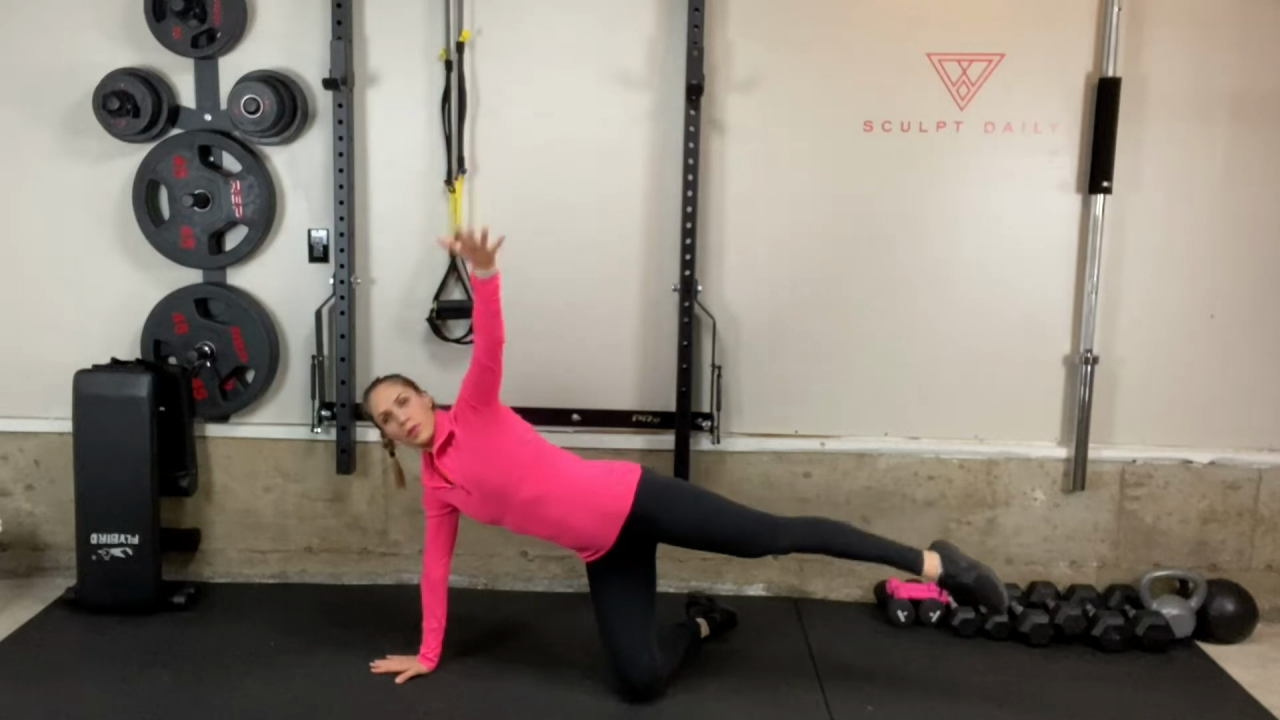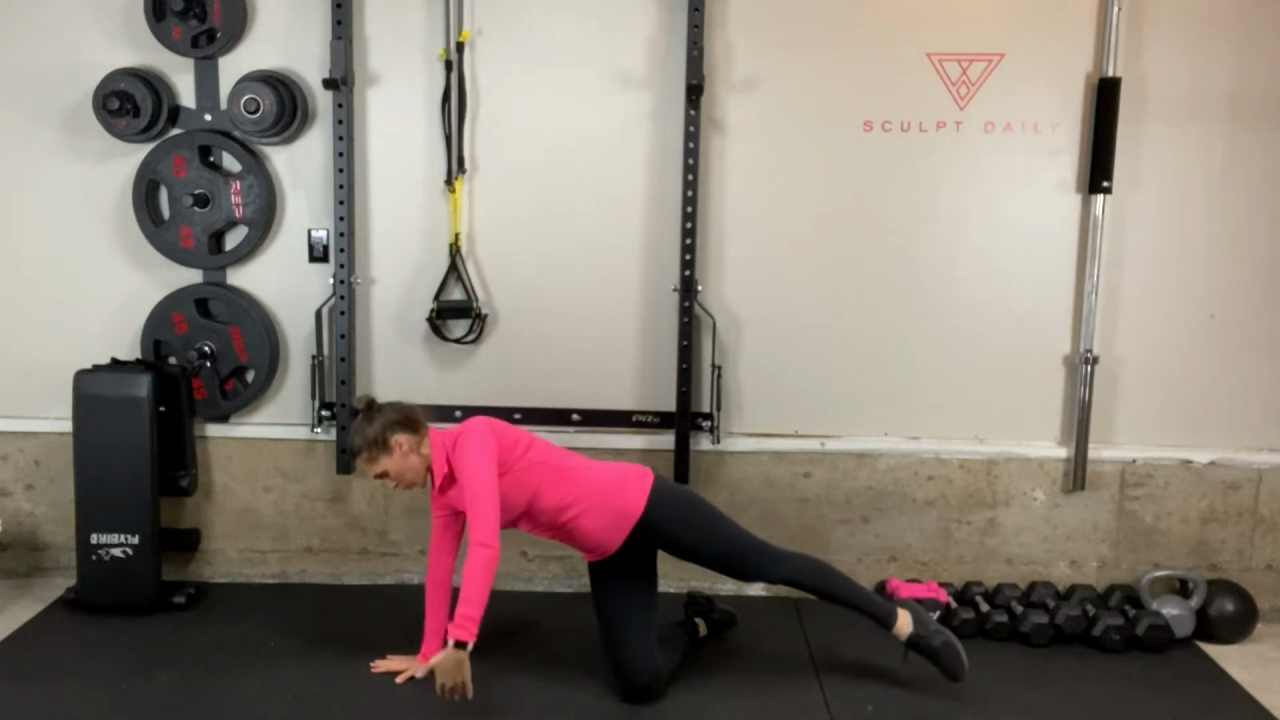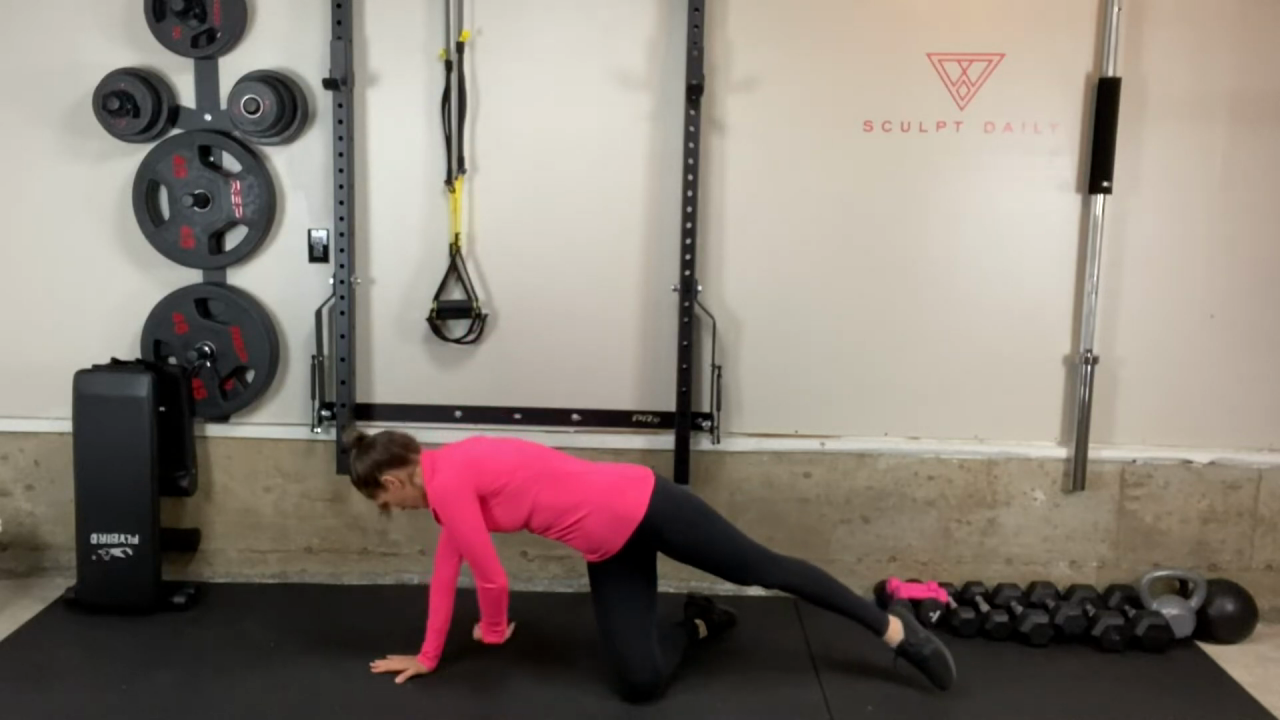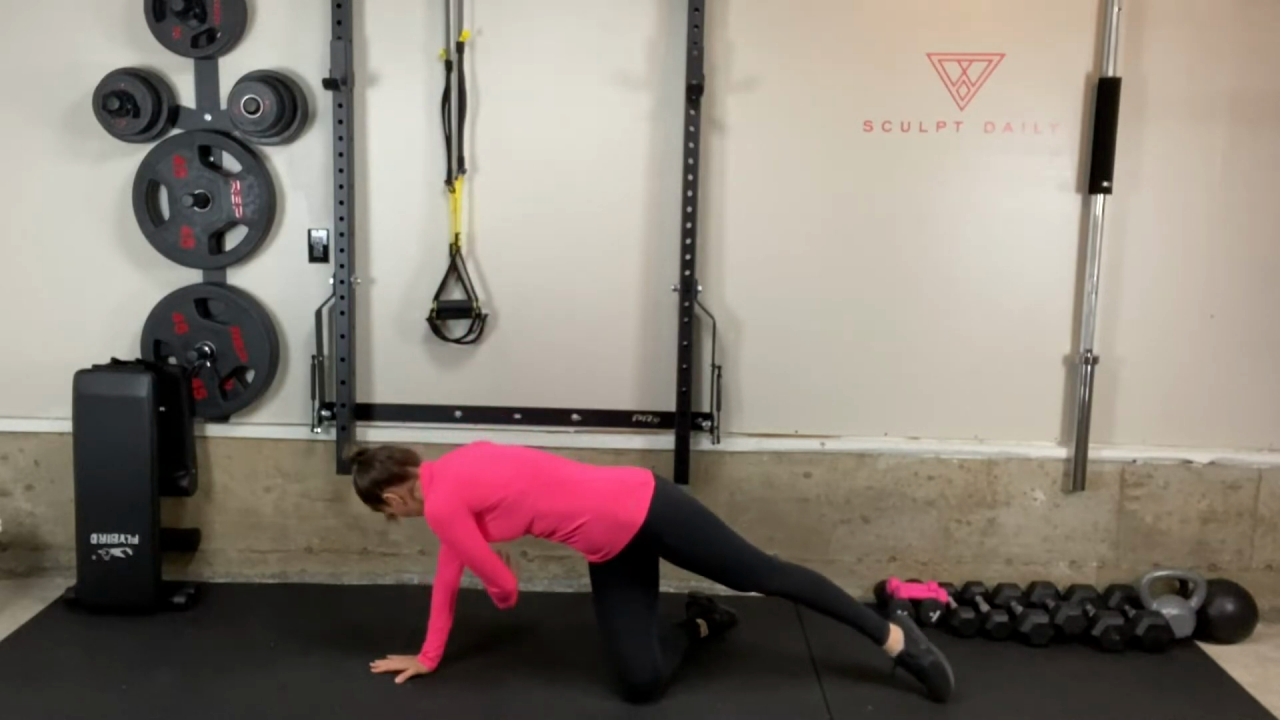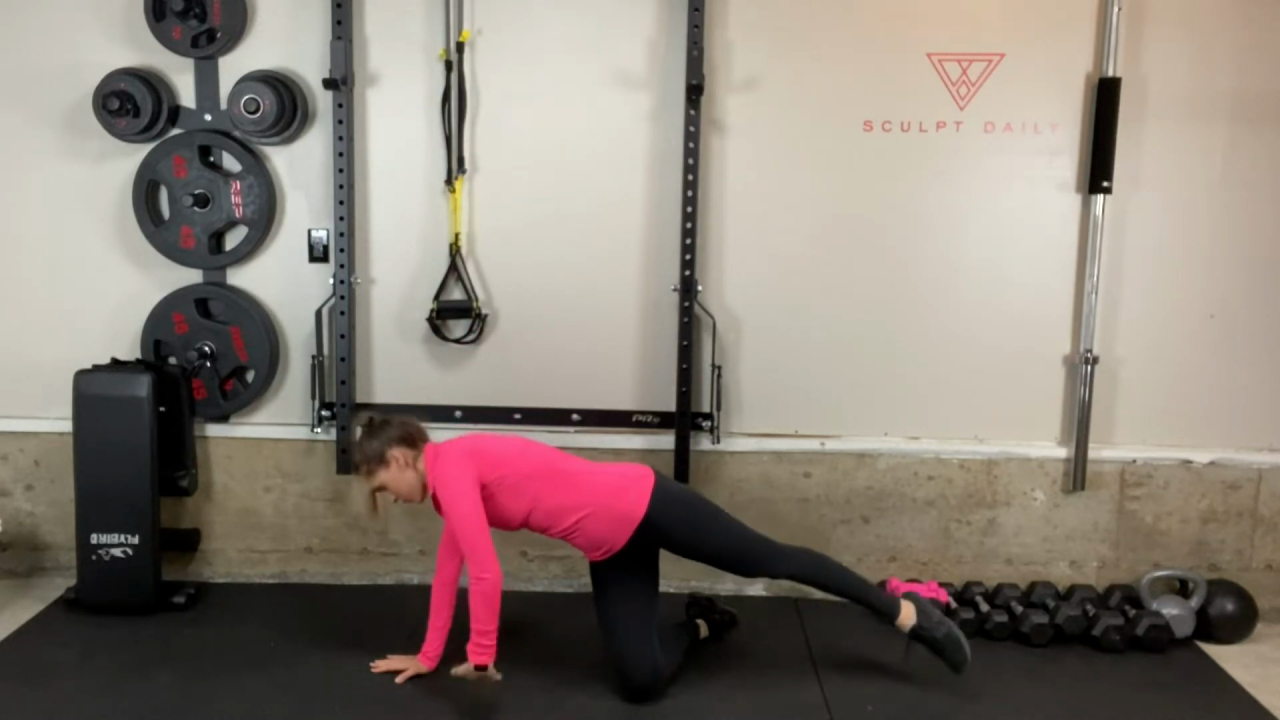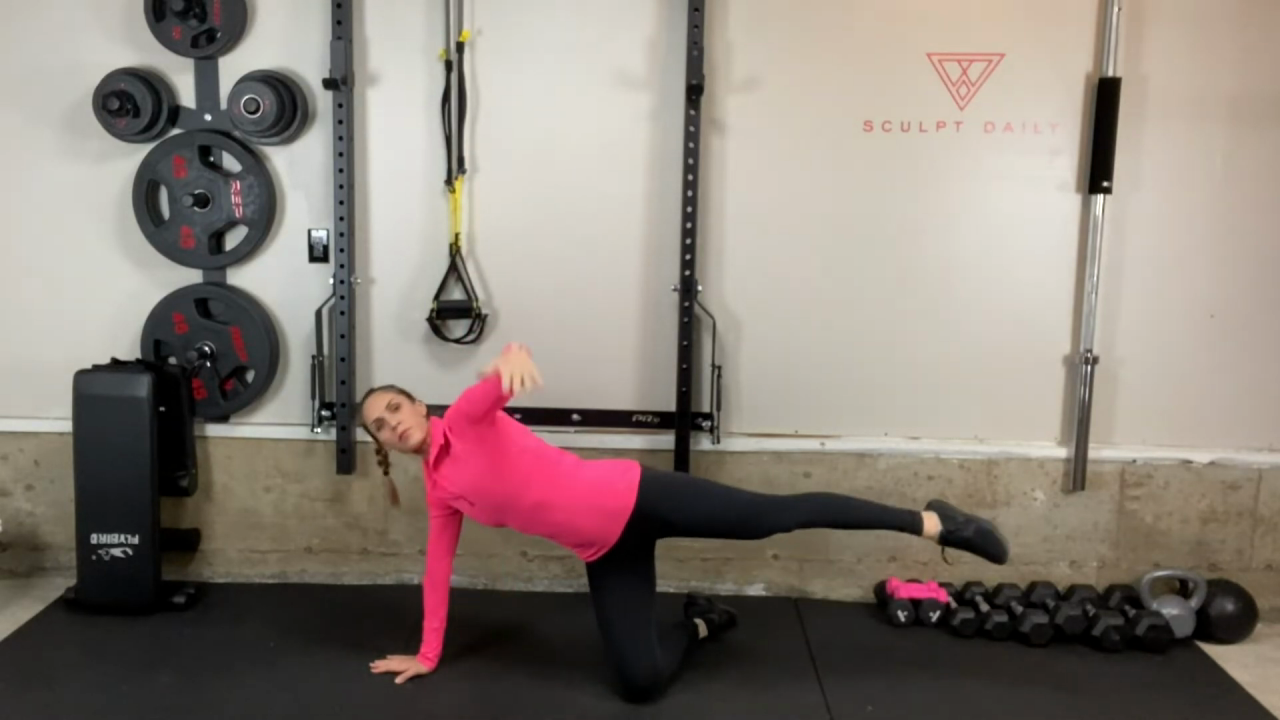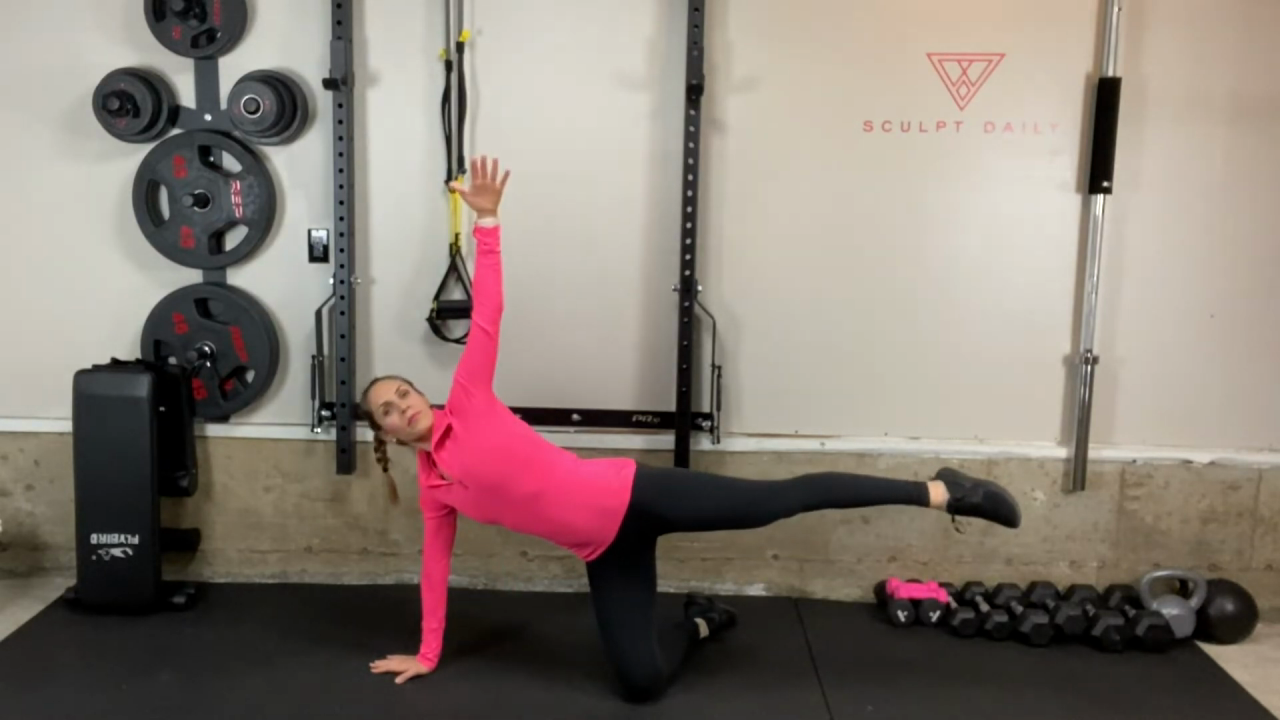
dt=0.7s
person 1, frame 1
left shoulder: (474, 416)
right shoulder: (435, 485)
left elbow: (490, 343)
right elbow: (436, 569)
left wrist: (481, 268)
right wrist: (427, 654)
left hip: (629, 502)
right hip: (601, 550)
left knee: (772, 536)
right knee: (640, 683)
left ankle: (932, 564)
right ankle: (699, 623)
person 1, frame 2
left shoulder: (472, 440)
right shoulder: (443, 492)
left elbow: (485, 547)
right elbow: (440, 565)
left wrist: (459, 644)
right wrist: (427, 655)
left hip: (639, 504)
right hip: (607, 552)
left knee: (767, 564)
right knee: (640, 683)
left ankle: (905, 622)
right ankle: (698, 622)
person 1, frame 3
left shoulder: (448, 481)
right shoulder: (452, 476)
left elbow: (491, 579)
right elbow: (446, 568)
left wrist: (494, 630)
right wrist: (428, 655)
left hip: (641, 506)
right hip: (609, 549)
left knee: (763, 569)
right knee: (641, 682)
left ankle: (894, 629)
right ankle: (696, 624)
person 1, frame 4
left shoulder: (442, 505)
right shoulder: (454, 473)
left elbow: (501, 584)
right elbow: (448, 574)
left wrist: (506, 595)
right wrist: (428, 656)
left hip: (643, 508)
right hip: (611, 550)
left knee: (765, 575)
right knee: (641, 683)
left ankle: (895, 638)
right ankle: (697, 623)
person 1, frame 5
left shoulder: (451, 466)
right shoulder: (454, 480)
left elbow: (487, 575)
right elbow: (448, 570)
left wrist: (483, 657)
right wrist: (429, 655)
left hip: (642, 504)
right hip: (611, 548)
left knee: (771, 559)
right knee: (641, 683)
left ankle: (905, 613)
right ankle: (698, 624)
person 1, frame 6
left shoulder: (469, 417)
right shoulder: (436, 489)
left elbow: (500, 383)
right elbow: (439, 567)
left wrist: (516, 362)
right wrist: (426, 653)
left hip: (628, 499)
right hip: (602, 551)
left knee: (777, 513)
right knee: (639, 681)
left ankle: (930, 522)
right ankle: (697, 621)
person 1, frame 7
left shoulder: (468, 402)
right shoulder: (432, 484)
left elbow: (487, 311)
right elbow: (437, 563)
left wrist: (485, 218)
right wrist: (426, 654)
left hip: (630, 496)
right hip: (606, 548)
left knee: (783, 500)
right knee: (642, 682)
left ankle: (941, 491)
right ankle: (698, 622)
